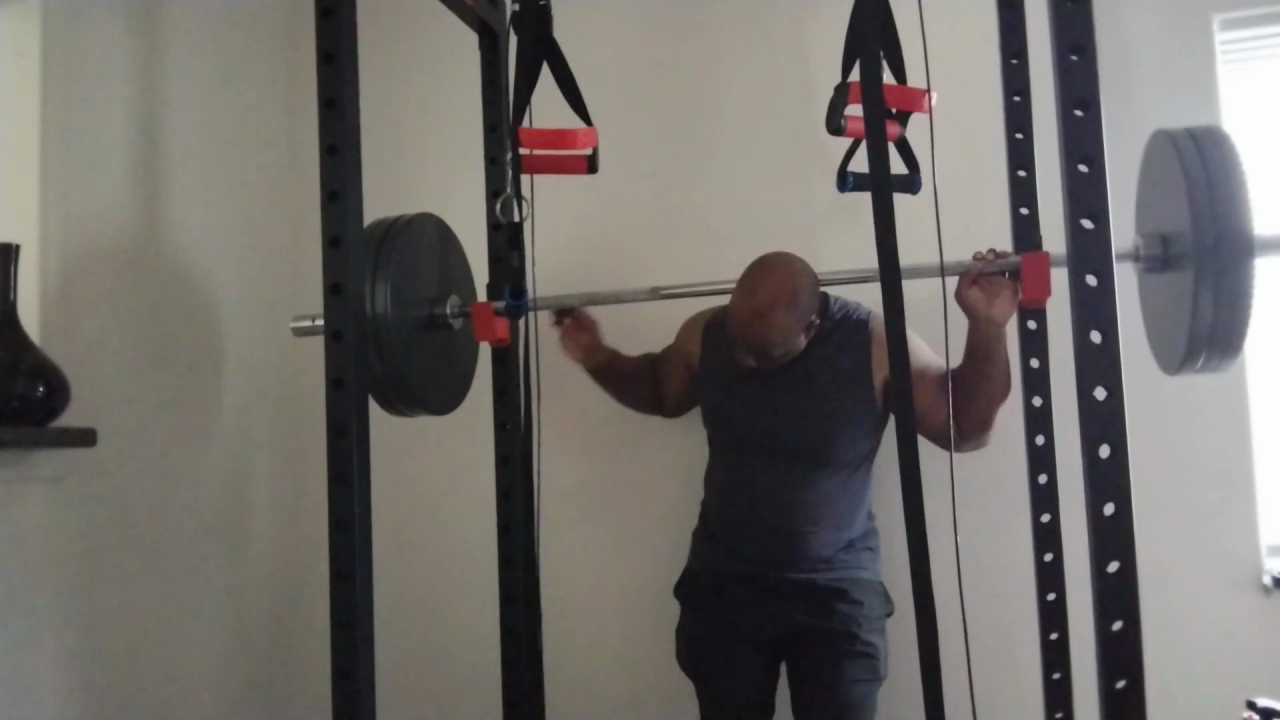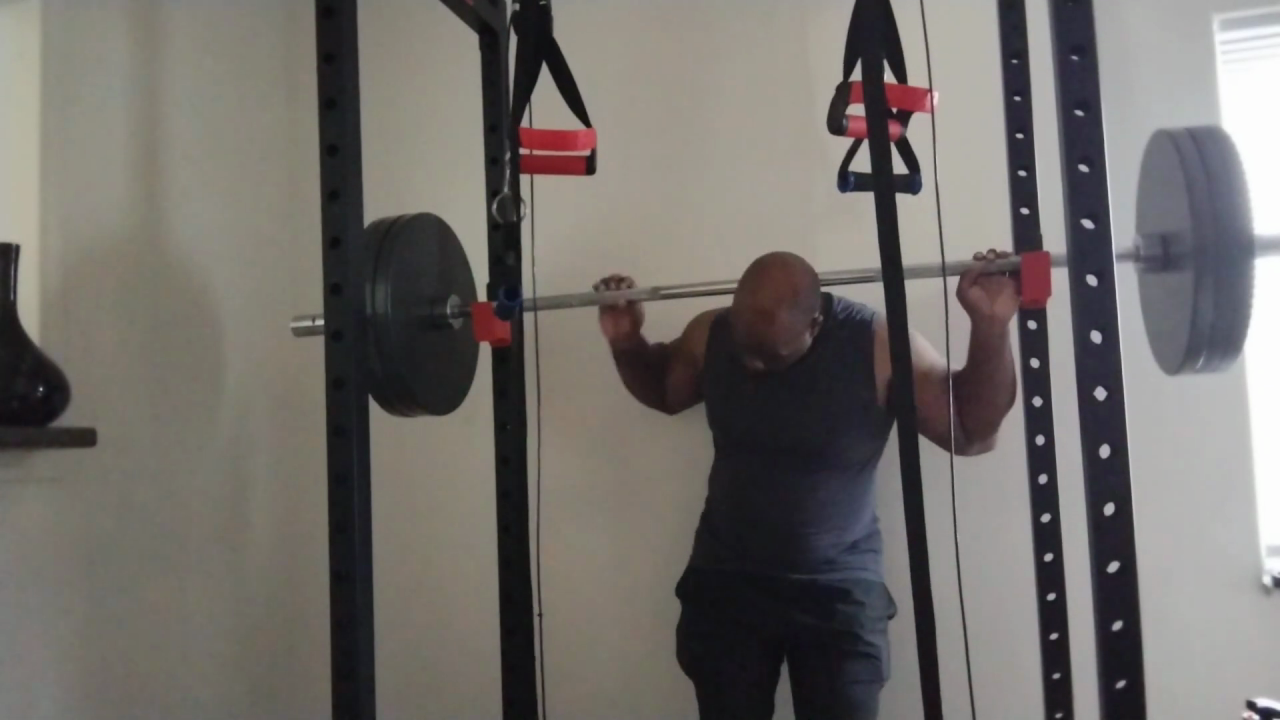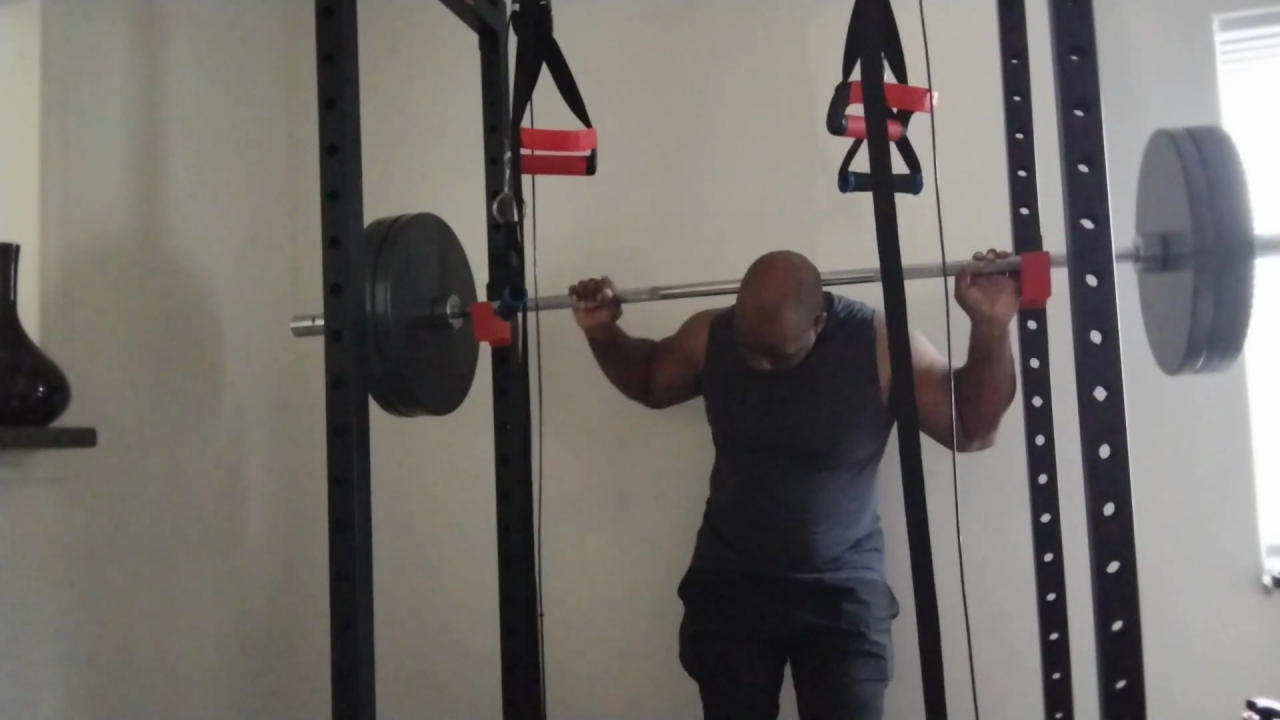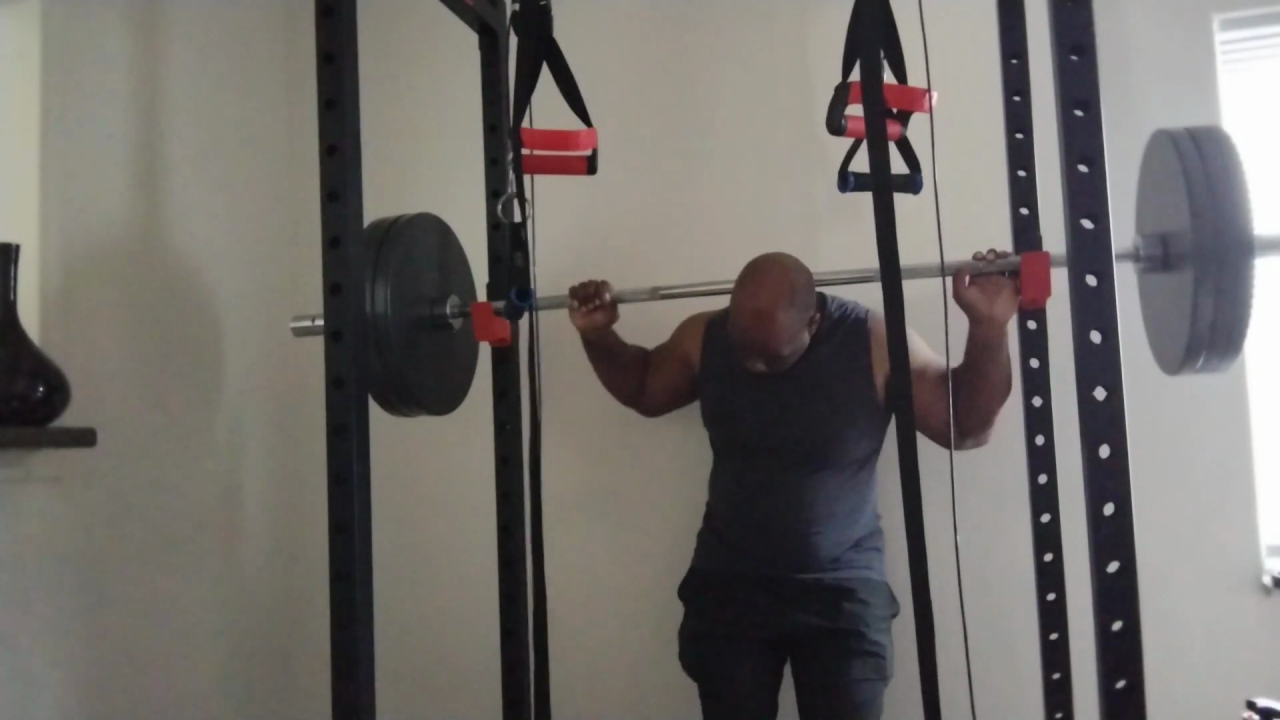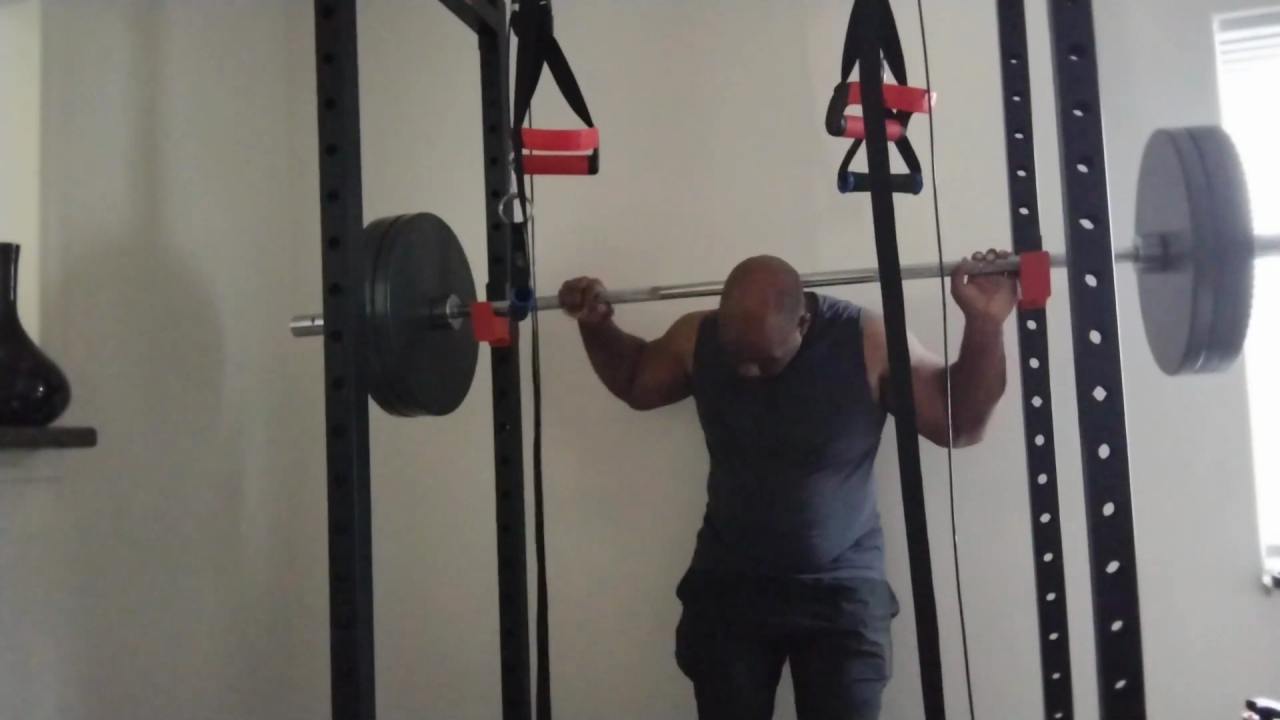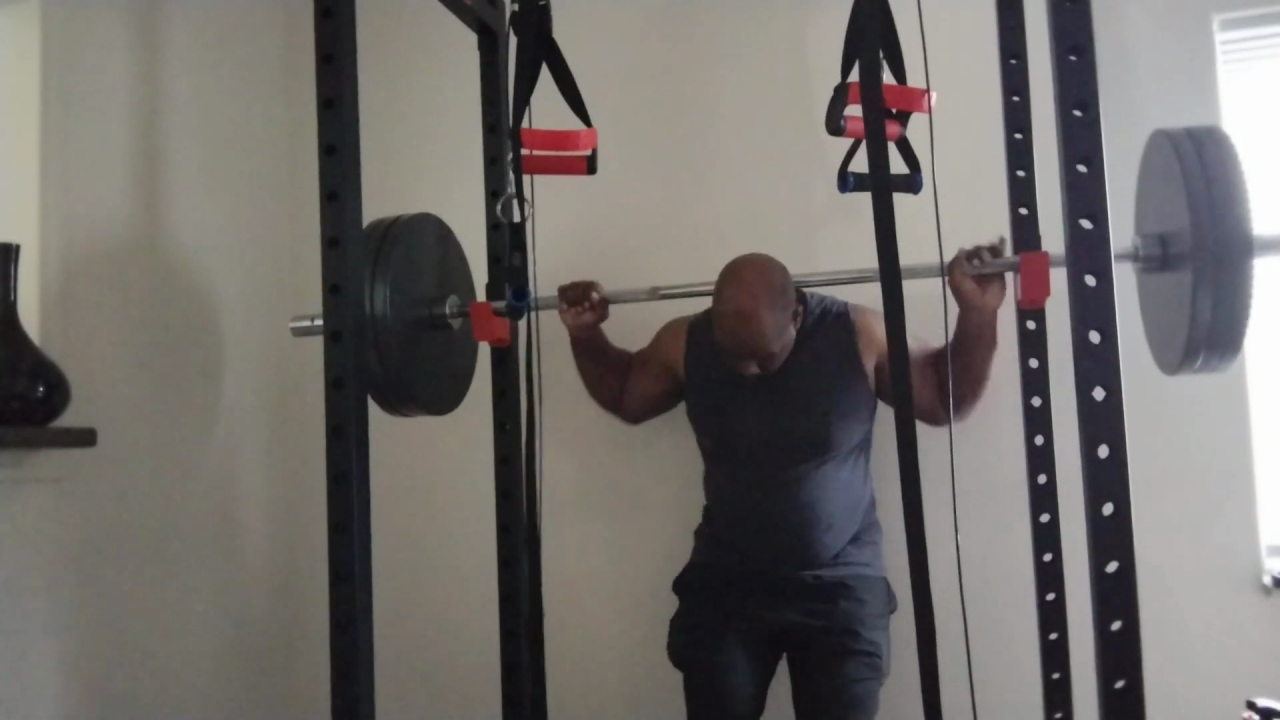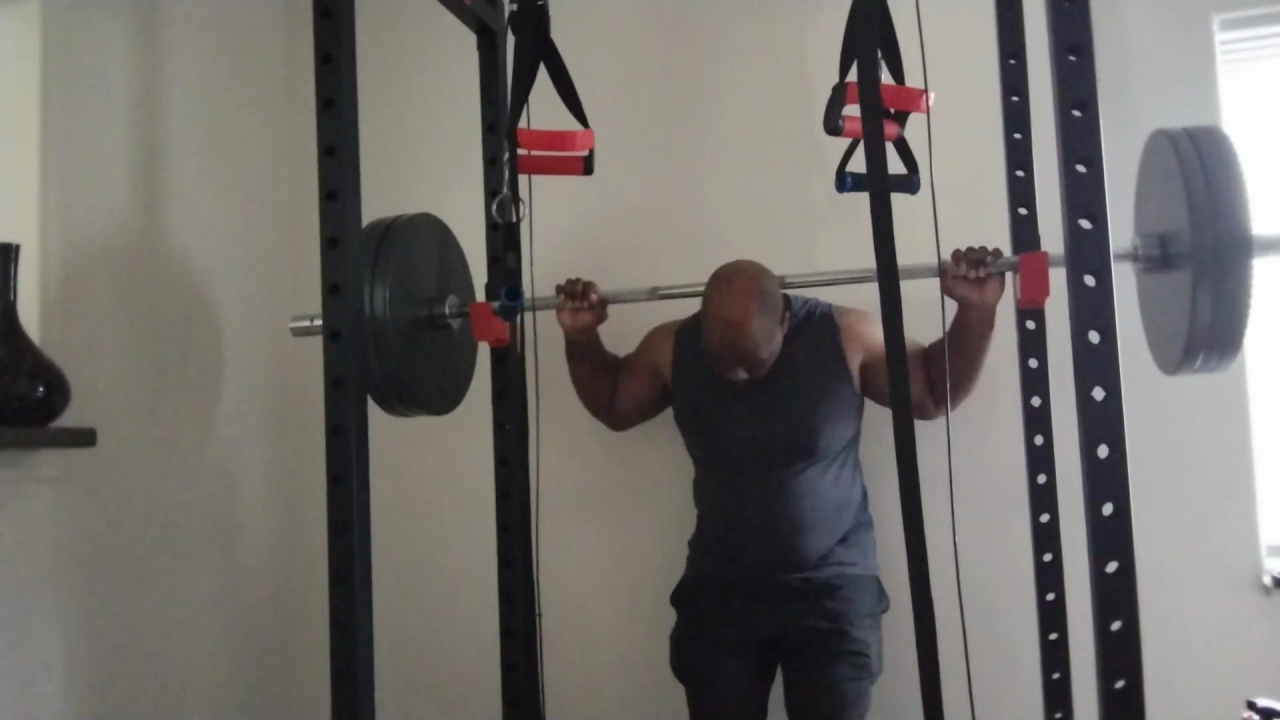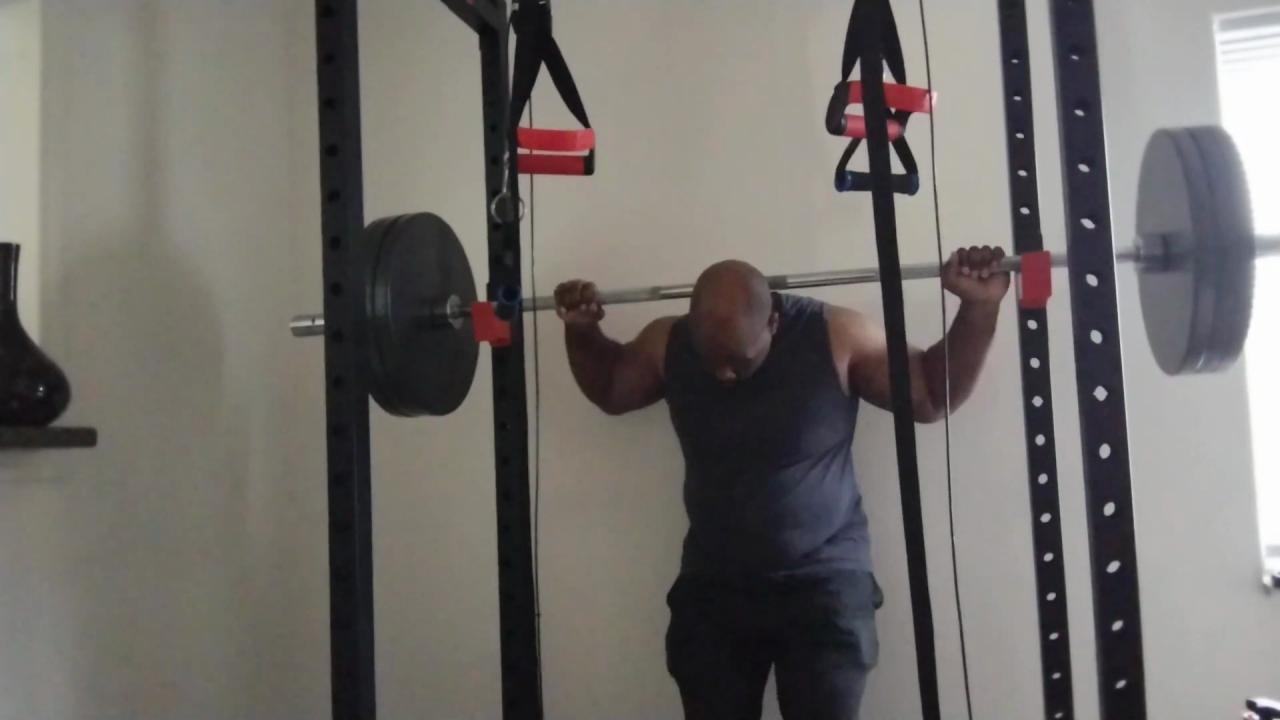
dt=0.2s
person 1, frame 1
left shoulder: (874, 345)
right shoulder: (705, 336)
left elbow: (966, 426)
right elbow: (661, 391)
left wrist: (987, 326)
right wrist: (599, 360)
left hip: (835, 590)
right hip: (723, 585)
person 1, frame 2
left shoulder: (880, 347)
right shoulder: (711, 336)
left elbow: (972, 430)
right elbow: (664, 388)
left wrist: (991, 327)
right wrist: (625, 342)
left hip: (838, 591)
right hip: (726, 585)
person 1, frame 3
left shoulder: (881, 345)
right shoulder: (709, 336)
left elbow: (971, 428)
right elbow: (648, 382)
left wrist: (991, 327)
right wrist: (603, 333)
left hip: (841, 590)
right hip: (728, 585)
person 1, frame 4
left shoulder: (875, 344)
right shoulder: (704, 339)
left elbow: (966, 426)
right elbow: (644, 390)
left wrist: (988, 326)
right wrist: (597, 336)
left hip: (841, 589)
right hip: (729, 586)
person 1, frame 5
left shoulder: (868, 343)
right shoulder: (698, 339)
left elbow: (960, 423)
right elbow: (635, 382)
left wrist: (985, 324)
right wrist: (596, 326)
left hip: (840, 588)
right hip: (728, 584)
person 1, frame 6
left shoulder: (858, 335)
right shoulder: (686, 343)
left elbow: (946, 400)
right elbow: (623, 398)
left wrist: (978, 313)
right wrist: (586, 335)
left hip: (840, 585)
right hip: (726, 581)
person 1, frame 7
left shoulder: (844, 336)
right shoulder: (674, 347)
left elbow: (934, 393)
right elbow: (613, 405)
left wrist: (976, 311)
right wrist: (581, 337)
left hip: (830, 585)
right hip: (720, 588)
person 1, frame 8
left shoulder: (837, 336)
right shoulder: (669, 343)
left elbow: (932, 396)
right elbow: (610, 390)
left wrist: (978, 308)
right wrist: (581, 331)
left hip: (823, 583)
right hip: (713, 586)
